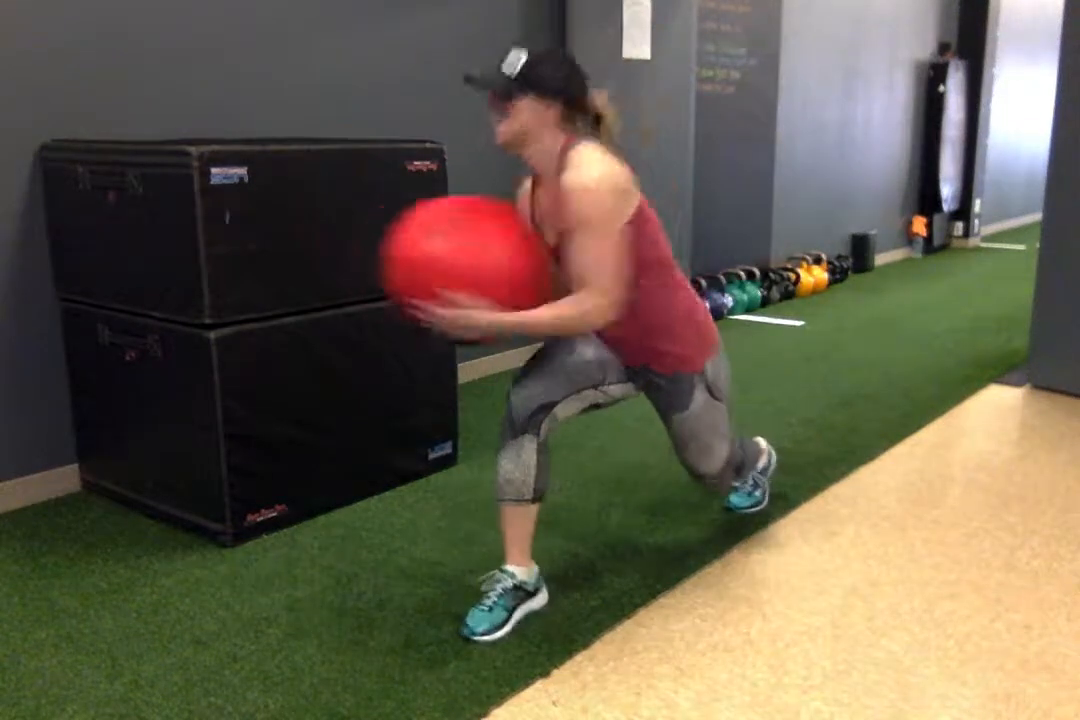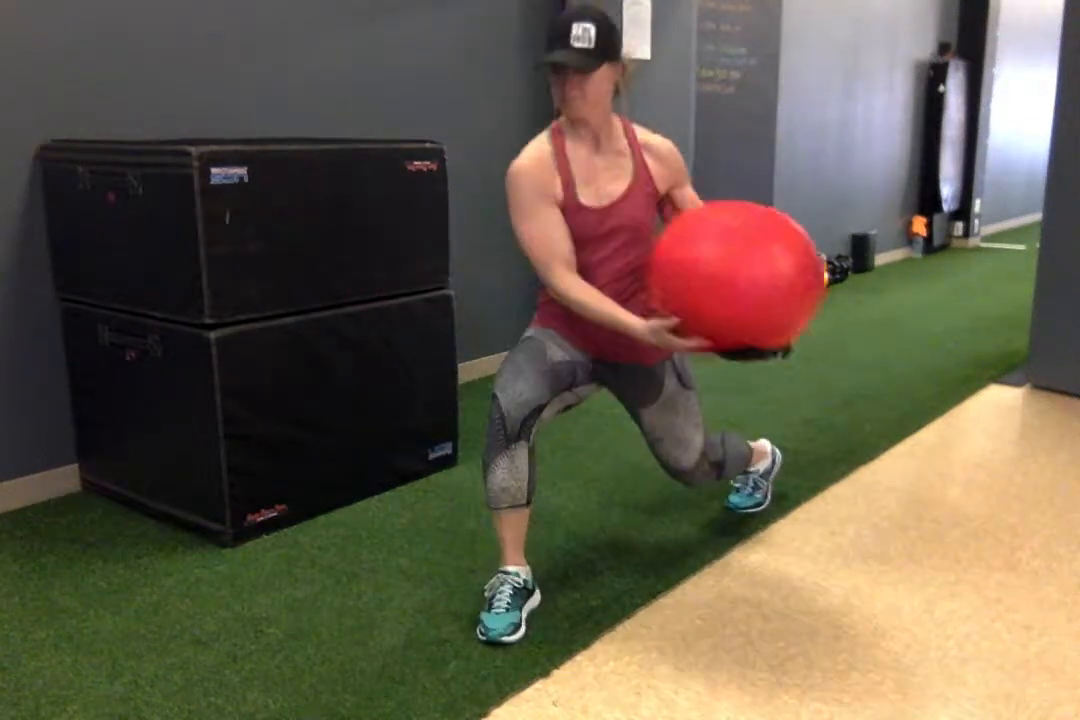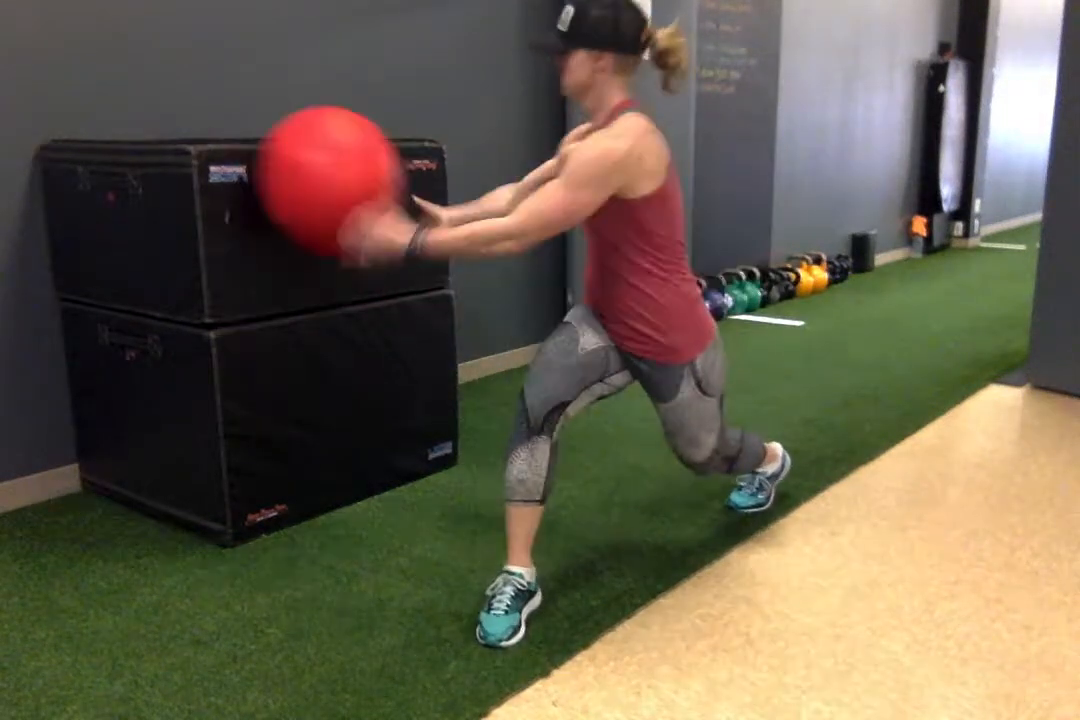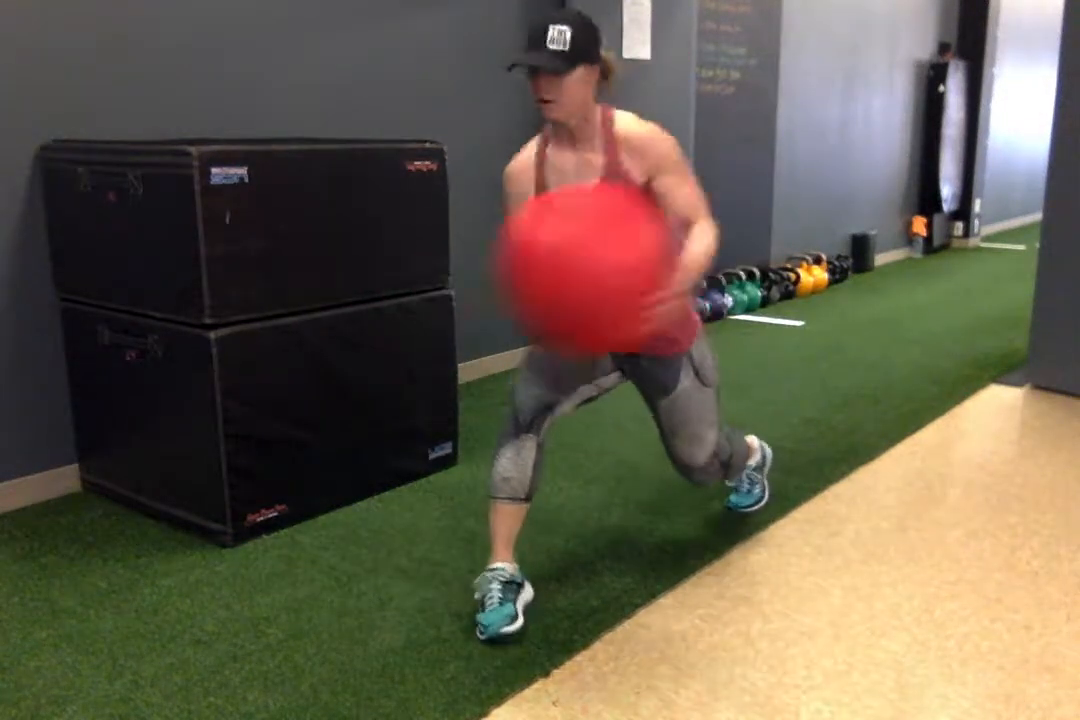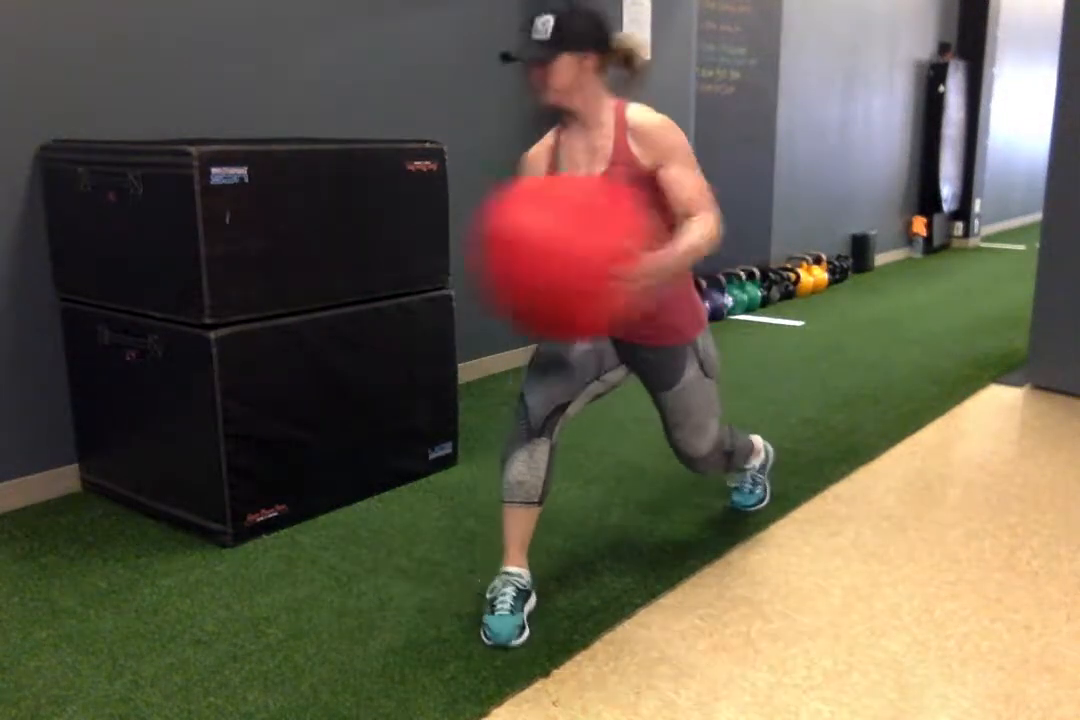
dt=0.5s
person 1, frame 1
left shoulder: (590, 182)
right shoulder: (533, 183)
left elbow: (603, 305)
left wrist: (496, 321)
right wrist: (470, 309)
left hip: (676, 342)
right hip: (606, 342)
left knee: (708, 464)
right knee: (524, 411)
left ankle: (756, 457)
right ankle: (518, 578)
person 1, frame 2
left shoulder: (657, 153)
right shoulder: (533, 167)
right elbow: (559, 277)
right wrist: (632, 325)
left hip: (650, 339)
right hip: (566, 331)
left knee: (686, 460)
right knee: (507, 416)
left ankle: (758, 458)
right ankle: (513, 578)
person 1, frame 3
left shoulder: (619, 146)
right shoulder: (588, 138)
left elbow: (516, 232)
right elbow: (517, 197)
left wrist: (409, 244)
right wrist: (437, 217)
left hip: (674, 337)
right hip: (608, 321)
left knee: (702, 452)
right knee: (538, 408)
left ankle: (769, 459)
right ankle: (517, 578)
person 1, frame 4
left shoulder: (639, 139)
right shoulder: (524, 168)
left elbow: (700, 225)
left wrist: (682, 279)
left hip: (664, 334)
left knee: (699, 463)
right knee: (526, 408)
left ankle: (750, 455)
right ankle: (502, 575)
person 1, frame 5
left shoulder: (649, 129)
right shoulder: (542, 157)
left elbow: (706, 221)
left wrist: (662, 265)
left hip: (668, 326)
left knee: (699, 448)
right knee: (536, 411)
left ankle: (755, 454)
right ankle: (513, 579)
